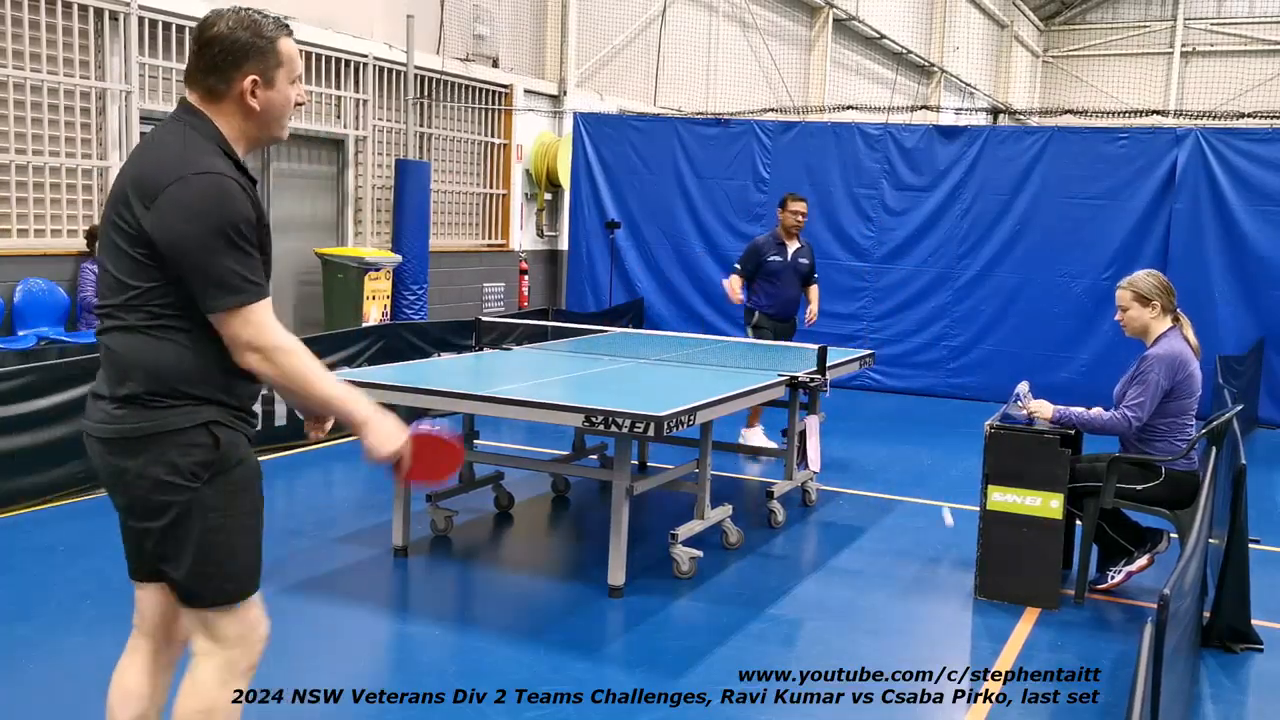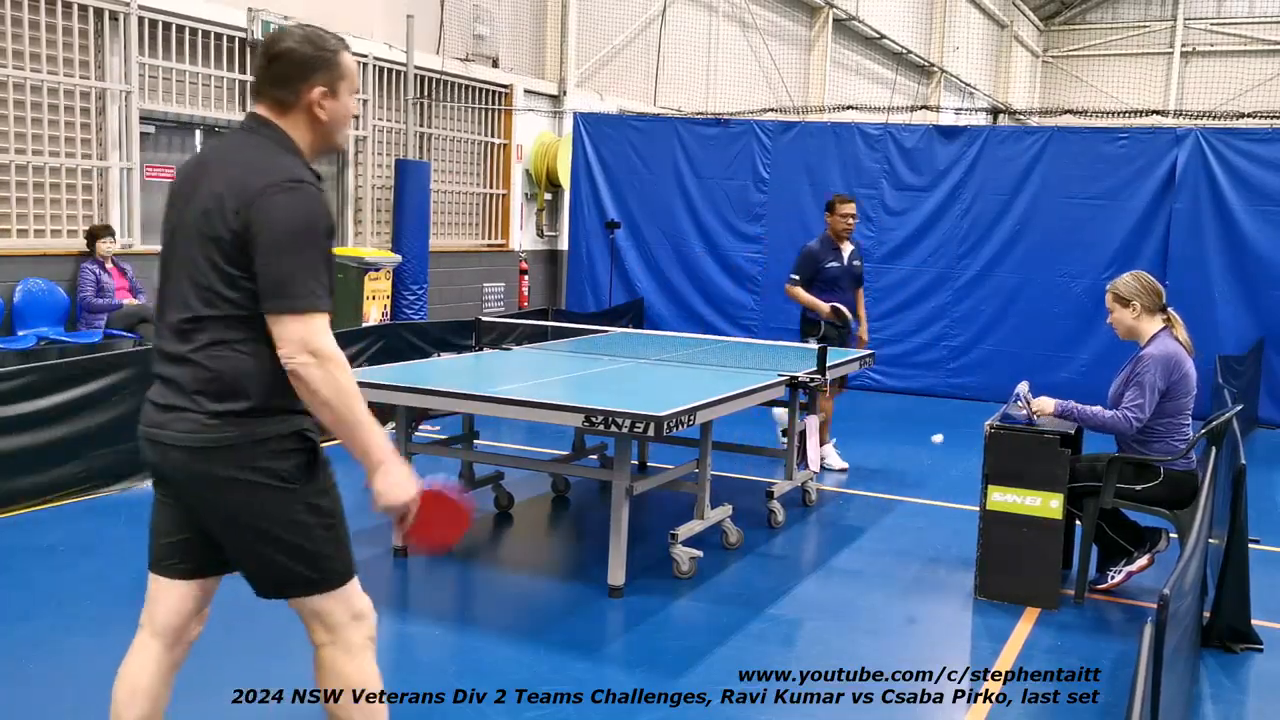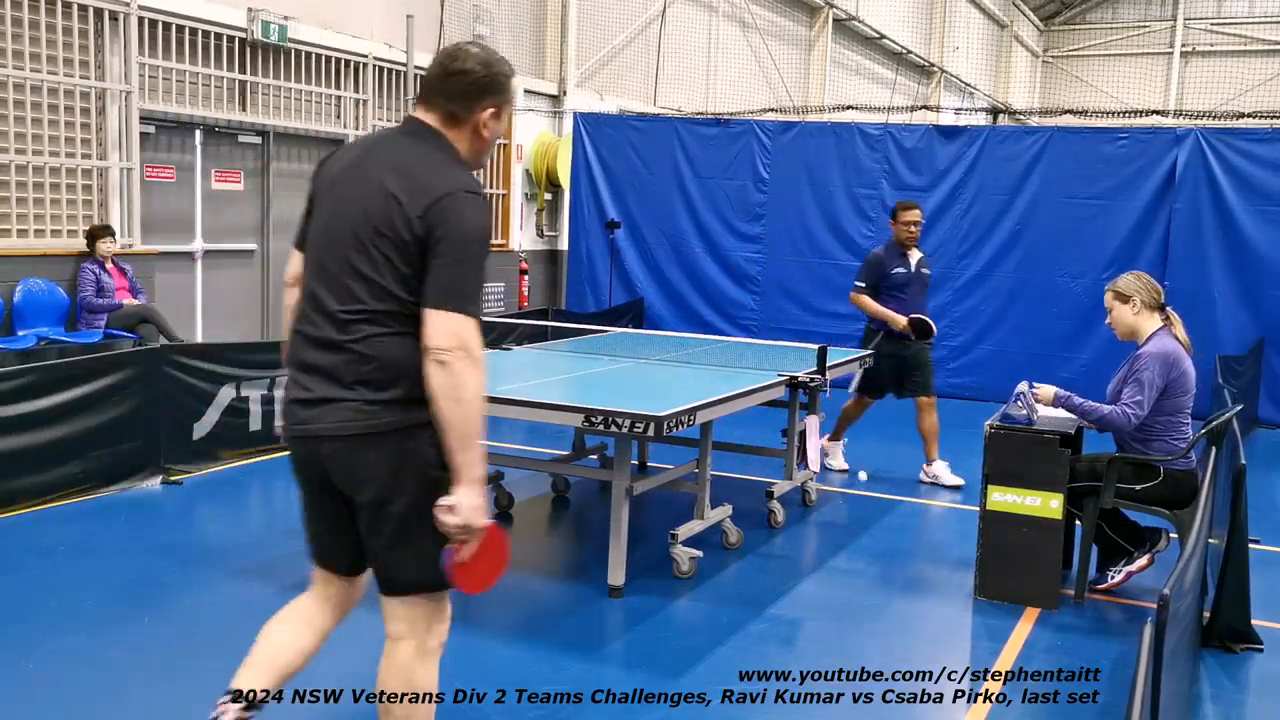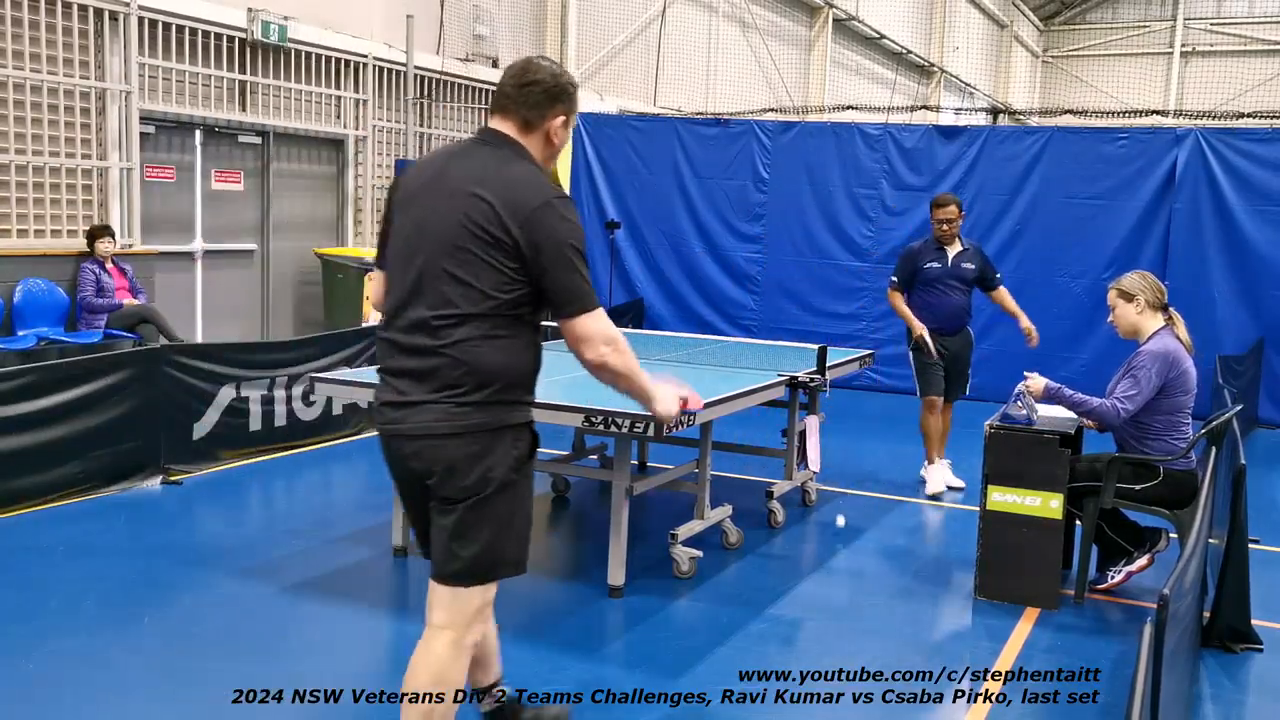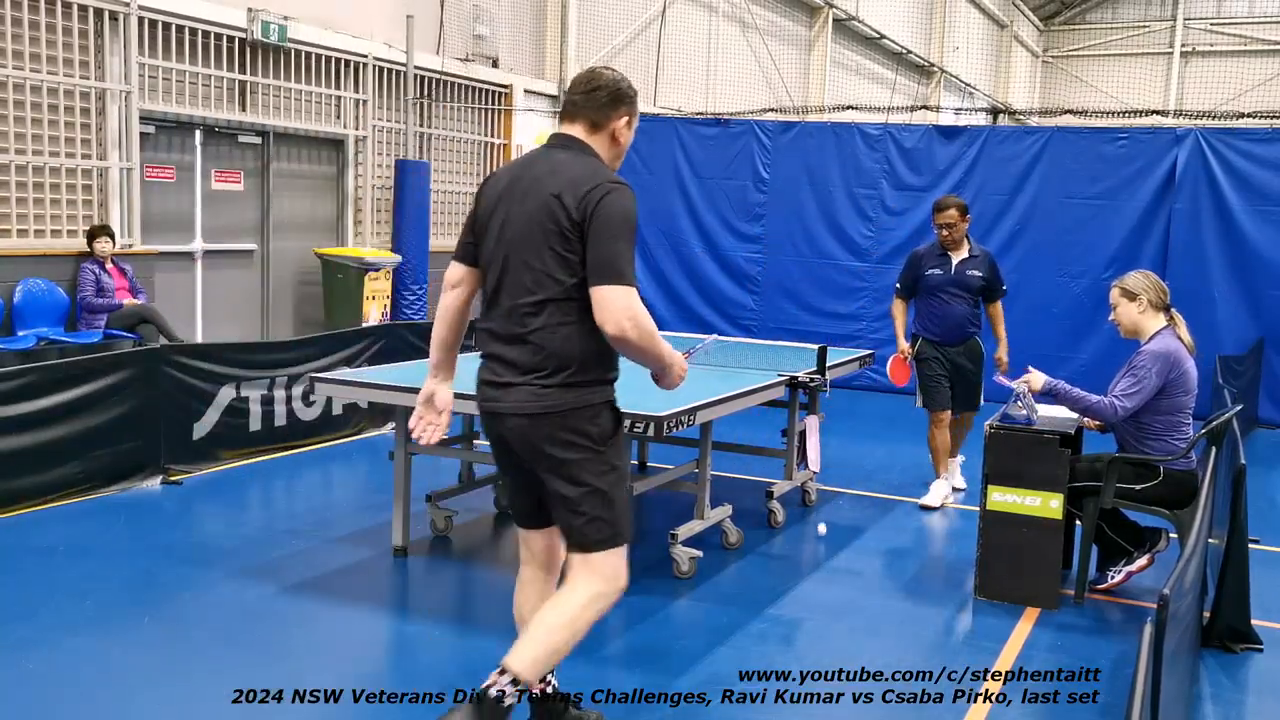
dt=0.4s
person 1, frame 1
left shoulder: (180, 156)
right shoulder: (200, 185)
right elbow: (256, 342)
left wrist: (311, 388)
right wrist: (365, 415)
left hip: (142, 428)
right hip: (177, 437)
left knee: (161, 631)
right knee: (234, 638)
person 1, frame 2
left shoulder: (206, 165)
right shoulder: (287, 191)
right elbow: (303, 351)
right wrist: (382, 461)
left hip: (181, 432)
right hip: (253, 446)
left knee: (168, 628)
right knee: (342, 625)
person 1, frame 3
left shoulder: (342, 161)
right shoulder: (455, 197)
left elbow: (297, 280)
right elbow: (449, 351)
right wrist: (470, 480)
left hip: (313, 420)
right hip: (392, 432)
left knee: (332, 595)
right knee: (418, 627)
person 1, frame 4
left shoulder: (415, 176)
right shoulder: (539, 202)
left elbow: (382, 296)
right elbow: (597, 346)
right wrist: (653, 396)
left hip: (400, 417)
right hip: (476, 430)
left knee: (470, 583)
right knee: (455, 617)
person 1, frame 5
left shoulder: (501, 181)
right shoulder: (606, 193)
left elbow: (455, 287)
right elbow: (617, 318)
left wrist: (438, 377)
right wrist: (666, 361)
left hip: (503, 401)
right hip: (569, 408)
left knee: (542, 558)
right knee: (600, 574)
person 2, frame 1
left shoulder: (1163, 356)
right shoulder: (1165, 347)
left elbow: (1128, 421)
left wrist: (1058, 414)
right wrist: (1104, 416)
left hip: (1166, 476)
right hip: (1157, 465)
left knee: (1065, 479)
right knee: (1066, 467)
left ankle: (1139, 542)
right ankle: (1119, 557)
person 2, frame 2
left shoulder: (1158, 356)
right shoulder: (1157, 348)
left elbow: (1128, 422)
left wrist: (1062, 408)
right wrist: (1101, 414)
left hip: (1165, 477)
right hip: (1156, 466)
left knee: (1064, 478)
right knee: (1065, 467)
left ankle: (1139, 542)
right ankle: (1119, 555)
person 2, frame 3
left shoulder: (1156, 354)
right shoulder: (1155, 347)
left elbow: (1126, 417)
left wrist: (1060, 399)
right wrist: (1100, 420)
left hip: (1164, 476)
right hip: (1154, 465)
left knee: (1063, 478)
right knee: (1064, 467)
left ankle: (1139, 542)
right ankle: (1118, 556)
person 2, frame 4
left shoulder: (1157, 353)
right shoulder: (1157, 346)
left elbow: (1116, 411)
right elbow: (1130, 410)
left wrist: (1050, 390)
right wrist: (1102, 421)
left hip: (1165, 477)
right hip: (1155, 465)
left knee: (1062, 478)
right knee: (1064, 467)
left ankle: (1140, 542)
right ankle: (1118, 556)
person 2, frame 5
left shoulder: (1159, 353)
right shoulder: (1157, 347)
left elbow: (1114, 408)
right elbow: (1129, 410)
left wrist: (1050, 385)
right wrist: (1103, 422)
left hip: (1164, 476)
right hip: (1153, 465)
left knee: (1063, 479)
left ankle: (1140, 542)
right ankle: (1119, 556)
person 3, frame 1
left shoulder: (806, 250)
right shoulder: (760, 245)
left elbow: (811, 283)
right elbow: (737, 275)
left wrist: (813, 304)
right wrist: (734, 290)
left hip: (787, 323)
right hip: (760, 318)
left ankle: (750, 429)
right ankle: (752, 429)
person 3, frame 2
left shoulder: (855, 252)
right shoulder: (813, 251)
right elbow: (791, 288)
left wrist: (862, 324)
right wrist: (819, 306)
left hip: (844, 330)
right hip: (819, 329)
left knee: (835, 386)
right knee: (827, 389)
left ankle: (789, 415)
right ankle: (824, 446)
person 3, frame 3
left shoulder: (923, 260)
right shoulder: (878, 258)
right elbow: (857, 296)
right wrist: (892, 318)
left hip: (917, 342)
right hip: (883, 340)
left knee: (928, 402)
right knee: (865, 398)
left ankle: (933, 466)
right ankle: (833, 442)
person 3, frame 4
left shoulder: (974, 254)
right shoulder: (915, 252)
left elbow: (995, 288)
right elbow: (894, 292)
left wrist: (1021, 317)
right wrist: (913, 323)
left hip: (960, 339)
right hip: (927, 339)
left knee: (947, 403)
right knee: (932, 402)
left ankle: (936, 462)
right ankle: (934, 466)
person 3, frame 5
left shoulder: (985, 259)
right shoulder: (920, 257)
left elbow: (994, 304)
right elbow: (900, 300)
left wrist: (1002, 345)
right wrist: (901, 338)
left hip: (969, 348)
right hip: (930, 350)
left knee: (967, 412)
right knee: (939, 416)
left ankle: (951, 457)
right ankle: (941, 481)
